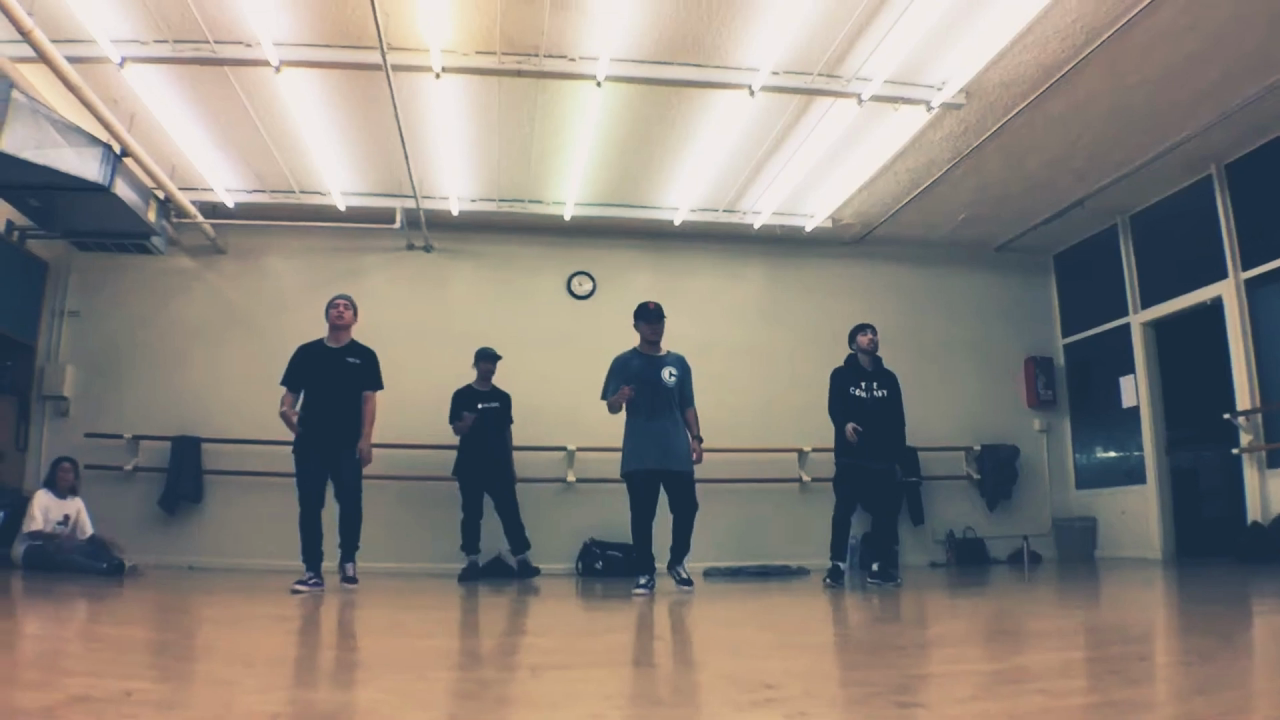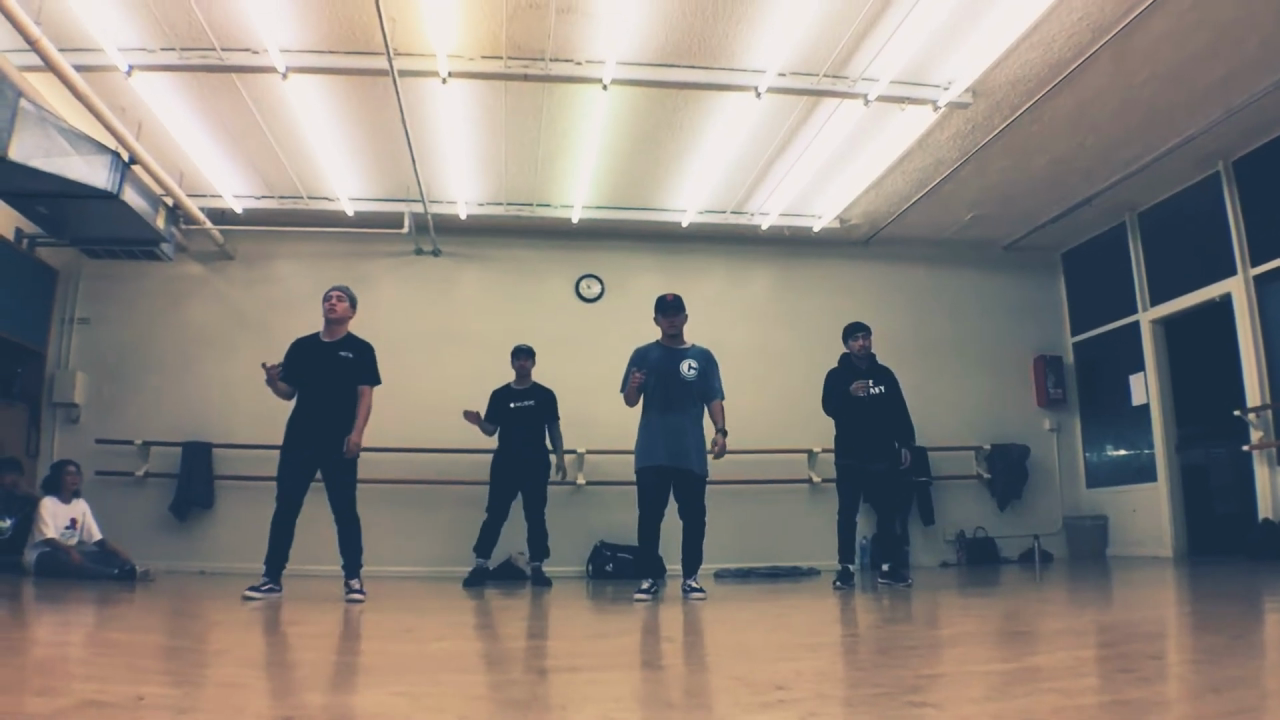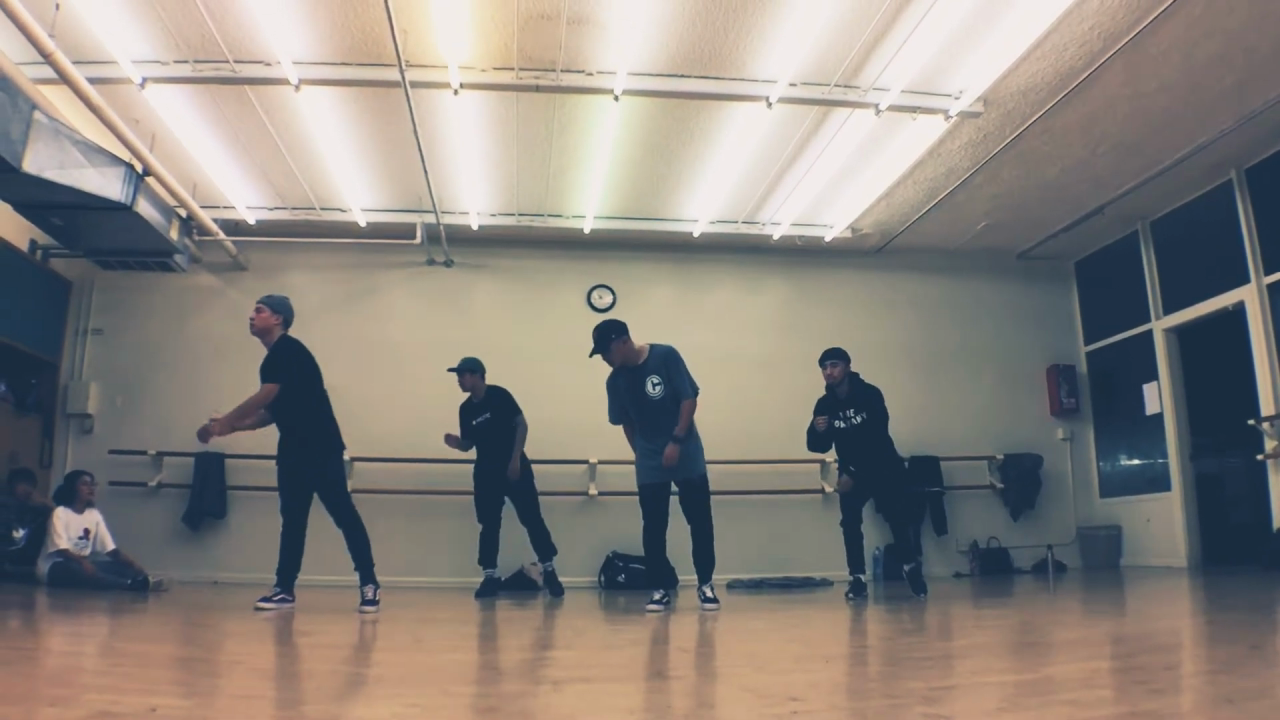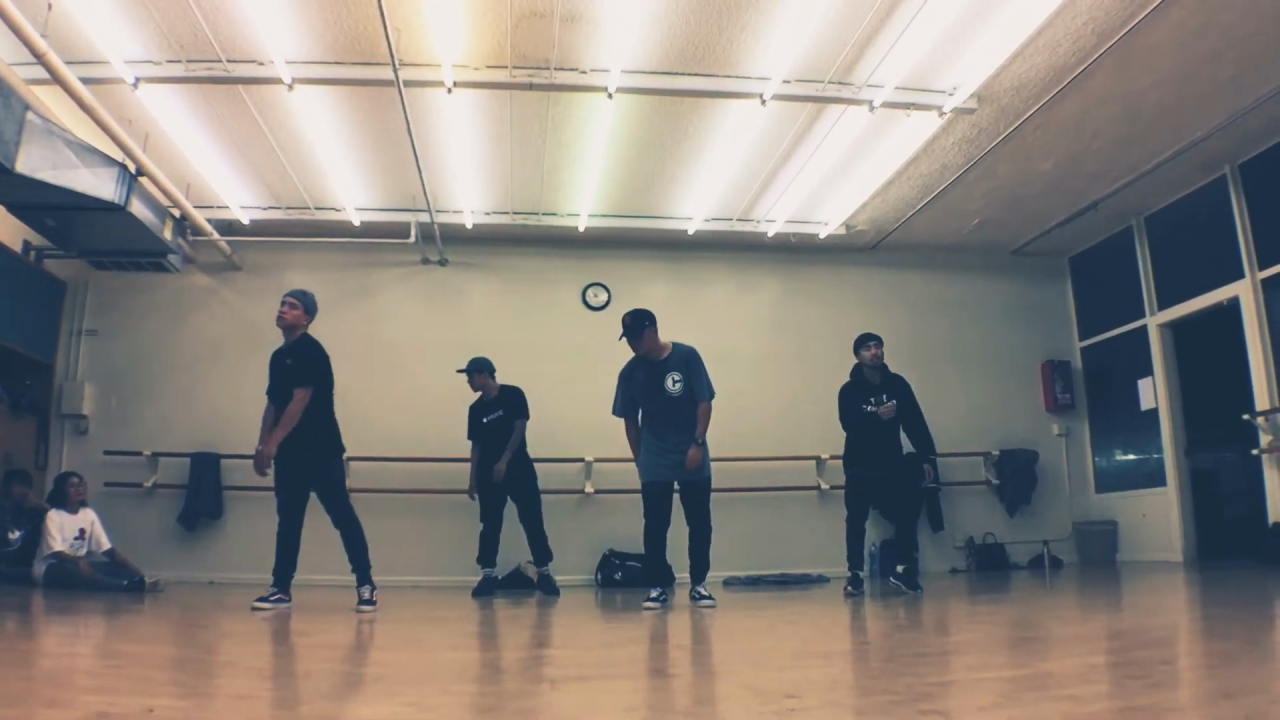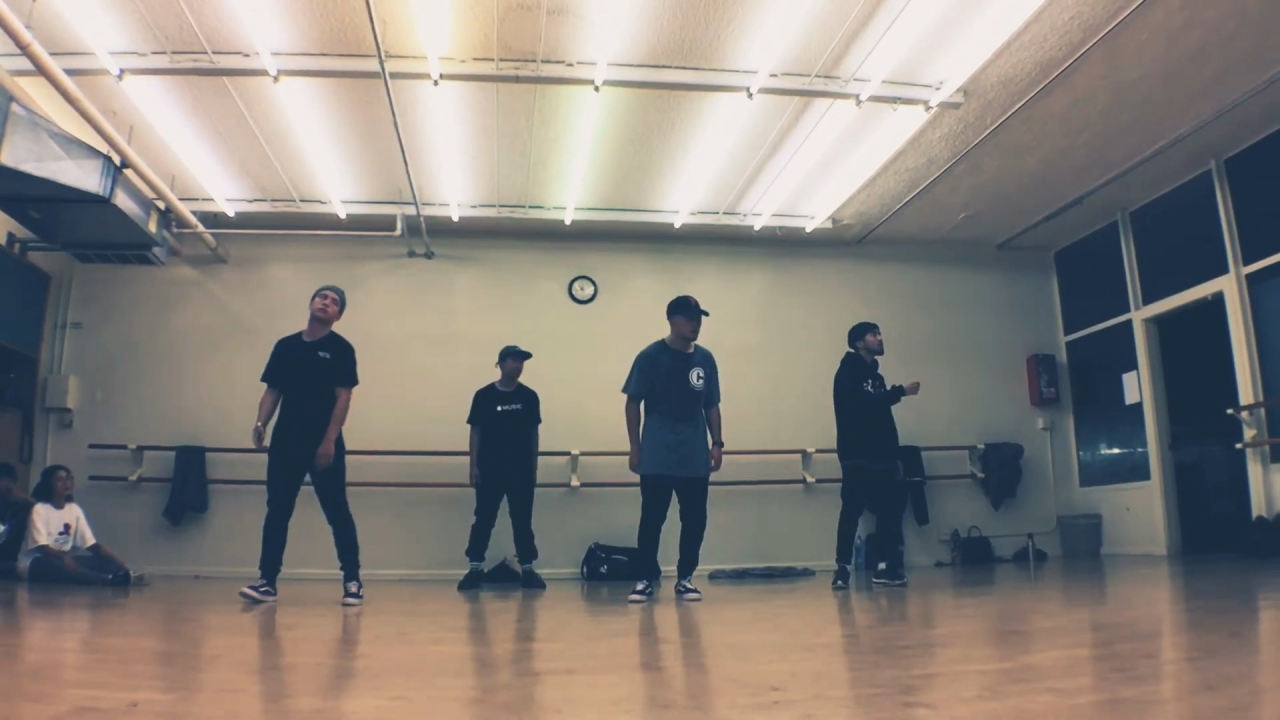
dt=1s
person 1, frame 1
left shoulder: (364, 356)
right shoulder: (306, 353)
left elbow: (368, 401)
right elbow: (291, 393)
left wrist: (366, 439)
right wrist: (286, 410)
left hip: (346, 444)
right hip: (309, 442)
left knee: (350, 500)
right knee: (309, 506)
left ankle: (347, 561)
right ankle: (313, 572)
person 1, frame 2
left shoulder: (361, 350)
right shoulder: (300, 347)
left elbow: (365, 397)
right elbow: (289, 392)
left wrist: (357, 433)
right wrist: (273, 382)
left hip: (339, 444)
right hip: (298, 441)
left knee: (345, 511)
right knee: (285, 508)
left ankle: (353, 578)
right ankle: (272, 577)
person 1, frame 3
left shoulder: (289, 350)
right shoulder: (274, 357)
left elbow: (262, 399)
right elbow: (271, 411)
left wrist: (221, 425)
right wrist: (234, 426)
left hip: (322, 447)
right hip: (293, 450)
left knee: (343, 513)
right knee: (293, 519)
left ankle: (369, 584)
right ankle: (284, 589)
person 1, frame 4
left shoulder: (310, 351)
right shoulder: (278, 356)
left elbow: (300, 401)
right elbow: (273, 404)
left wrist: (274, 443)
right wrist: (262, 445)
left hip: (321, 449)
right hip: (289, 451)
left knee: (342, 516)
right knee: (288, 520)
left ankle: (366, 585)
right ankle: (281, 588)
person 1, frame 5
left shoulder: (341, 349)
right shoulder: (284, 346)
left elbow: (343, 399)
right elbow: (272, 390)
left wrist: (329, 440)
right wrist: (260, 422)
left hip: (324, 445)
right hip: (285, 443)
left knee: (338, 513)
right knee: (277, 511)
left ankle: (352, 581)
right ankle: (267, 581)
person 2, frame 1
left shoulder: (678, 363)
right shoulder: (624, 362)
left elbow: (687, 406)
right elbow: (611, 407)
left wrist: (696, 438)
right wrist: (619, 398)
left hip: (676, 452)
right hip: (639, 455)
left knee: (686, 506)
right knee: (642, 514)
left ankle: (677, 563)
right ankle: (645, 573)
person 2, frame 2
left shoulder: (702, 357)
right shoulder: (643, 355)
left elbow: (714, 400)
right elbow: (630, 401)
left wrist: (720, 432)
right wrist: (632, 387)
left hip: (692, 452)
right hip: (652, 453)
left knee: (694, 515)
right knee: (649, 516)
left ankle: (690, 577)
right ankle: (649, 578)
person 2, frame 3
left shoulder: (666, 356)
right shoulder: (615, 381)
left elbow: (689, 399)
left wrist: (676, 441)
left hip: (686, 454)
right hip: (650, 462)
left knee: (700, 521)
right knee: (653, 527)
left ankle: (705, 584)
right ankle: (661, 588)
person 2, frame 4
left shoulder: (687, 357)
right shoulder: (630, 372)
left elbow: (704, 403)
right elbow: (630, 420)
left wrist: (698, 444)
right wrist: (638, 458)
left hip: (691, 458)
right hip: (654, 461)
left knee: (700, 523)
right knee: (655, 525)
left ankle: (698, 584)
right ankle: (657, 586)
person 2, frame 5
left shoulder: (705, 359)
right shoulder: (650, 356)
left elbow: (712, 406)
right elbow: (632, 403)
left wrist: (717, 443)
right wrist: (635, 447)
left hip: (695, 457)
right hip: (657, 457)
left knee: (695, 519)
right knee: (652, 518)
left ankle: (685, 578)
right ankle: (646, 578)
person 3, frame 1
left shoulder: (888, 378)
right shoulder: (842, 375)
left elbow: (897, 420)
right elbow: (835, 408)
left wrist: (897, 457)
right wrist: (844, 425)
left hip: (882, 459)
right hip: (850, 458)
left knee: (884, 513)
right knee: (843, 511)
left ankle: (878, 566)
right ankle: (837, 566)
person 3, frame 2
left shoulder: (885, 375)
right shoulder: (837, 376)
left elbow: (900, 412)
right elbow: (830, 408)
left wrist: (905, 444)
right wrist: (849, 394)
left hip: (883, 456)
right hip: (849, 458)
left knee: (888, 512)
right knee: (847, 513)
left ankle: (888, 567)
right ankle: (846, 568)
person 3, frame 3
left shoulder: (870, 394)
right shoulder: (824, 405)
left elbow: (878, 438)
right elbow: (819, 447)
left wrist: (853, 473)
right wrist: (818, 431)
left hip: (884, 468)
right hip: (850, 472)
left knee: (897, 518)
right knee: (850, 523)
left ankle: (911, 568)
right ankle: (858, 579)
person 3, frame 4
left shoulder: (898, 384)
right shoulder: (850, 390)
left elbow: (915, 422)
right elbow: (850, 427)
left wrist: (928, 457)
right wrist: (876, 417)
left hip: (893, 463)
right hip: (860, 466)
left knee: (908, 513)
right knee: (856, 519)
left ankle: (902, 570)
right ankle: (855, 574)
person 3, frame 5
left shoulder: (876, 376)
right shoulder: (848, 372)
right elbow: (864, 405)
left wrist: (894, 455)
right wrist: (901, 392)
left hip: (881, 456)
right hip: (857, 456)
left knee: (891, 510)
right knee: (851, 511)
left ankle: (885, 566)
right ankle: (843, 568)
person 4, frame 1
left shoulder: (503, 397)
right shoulder: (462, 395)
right elbow: (458, 431)
left wrist: (511, 462)
right wrist: (465, 424)
left hip: (499, 465)
right hip: (470, 465)
left knee: (510, 510)
right knee: (472, 514)
left ankle: (522, 559)
right ankle: (472, 562)
person 4, frame 2
left shoulder: (545, 395)
right shoulder: (499, 395)
left elbow: (554, 429)
right elbow: (491, 430)
left wrist: (560, 458)
right wrist: (479, 422)
left hip: (536, 464)
right hip: (505, 463)
left knee: (535, 517)
right knee: (495, 514)
left ankle: (536, 567)
right ankle: (481, 565)
person 4, frame 3
left shoulder: (499, 395)
right shoulder: (465, 409)
left elbow: (521, 425)
right elbow: (468, 443)
left wrist: (516, 459)
right wrist: (456, 443)
left hip: (515, 468)
right hip: (486, 472)
left knee: (532, 519)
right knee: (489, 524)
left ankle: (548, 570)
right ankle: (490, 576)
person 4, frame 4
left shoulder: (513, 395)
right shoulder: (476, 409)
left elbow: (519, 429)
right elbow: (476, 445)
left wrist: (504, 461)
right wrist: (473, 479)
left hip: (519, 468)
right hip: (489, 473)
left knee: (533, 521)
right knee: (490, 525)
left ankle: (544, 573)
right ankle: (488, 575)
person 4, frame 5
left shoulder: (529, 397)
right shoulder: (483, 395)
left elbow: (533, 433)
right elbow: (475, 432)
left wrist: (534, 466)
right wrist: (473, 466)
left hip: (521, 468)
right hip: (490, 467)
left knee: (522, 520)
right knee: (484, 518)
left ankle: (527, 569)
right ankle: (475, 569)
